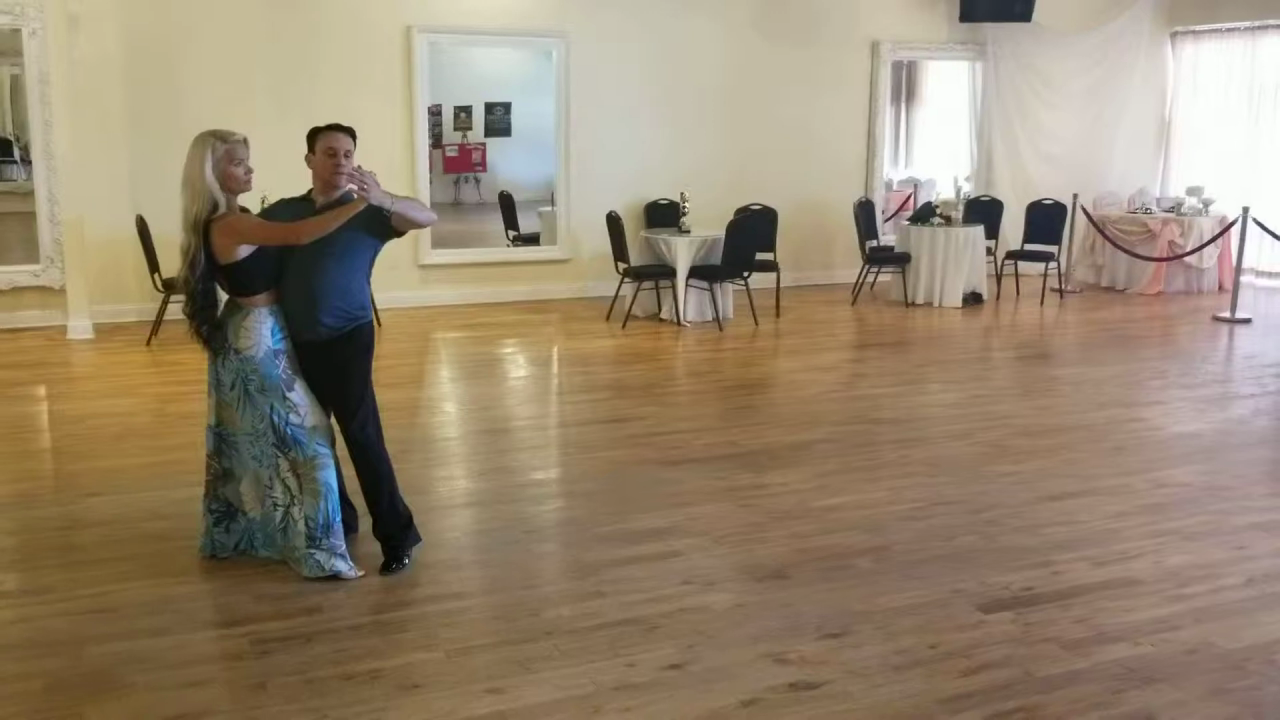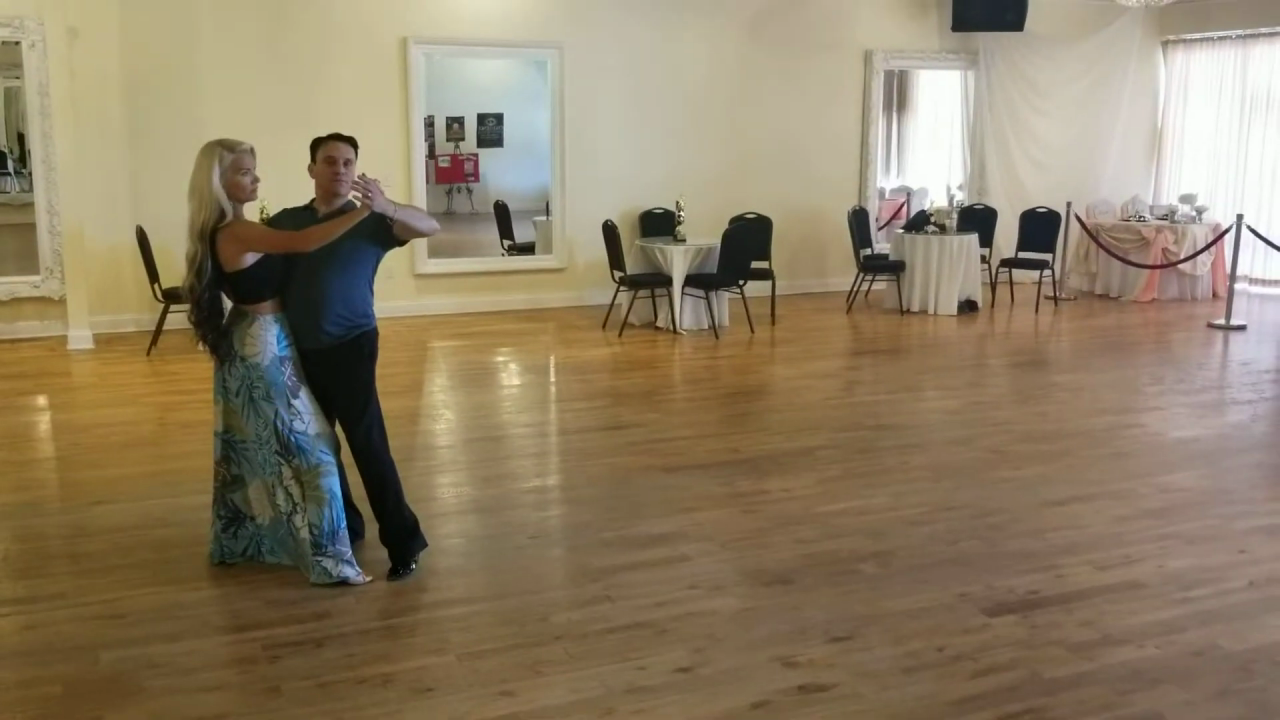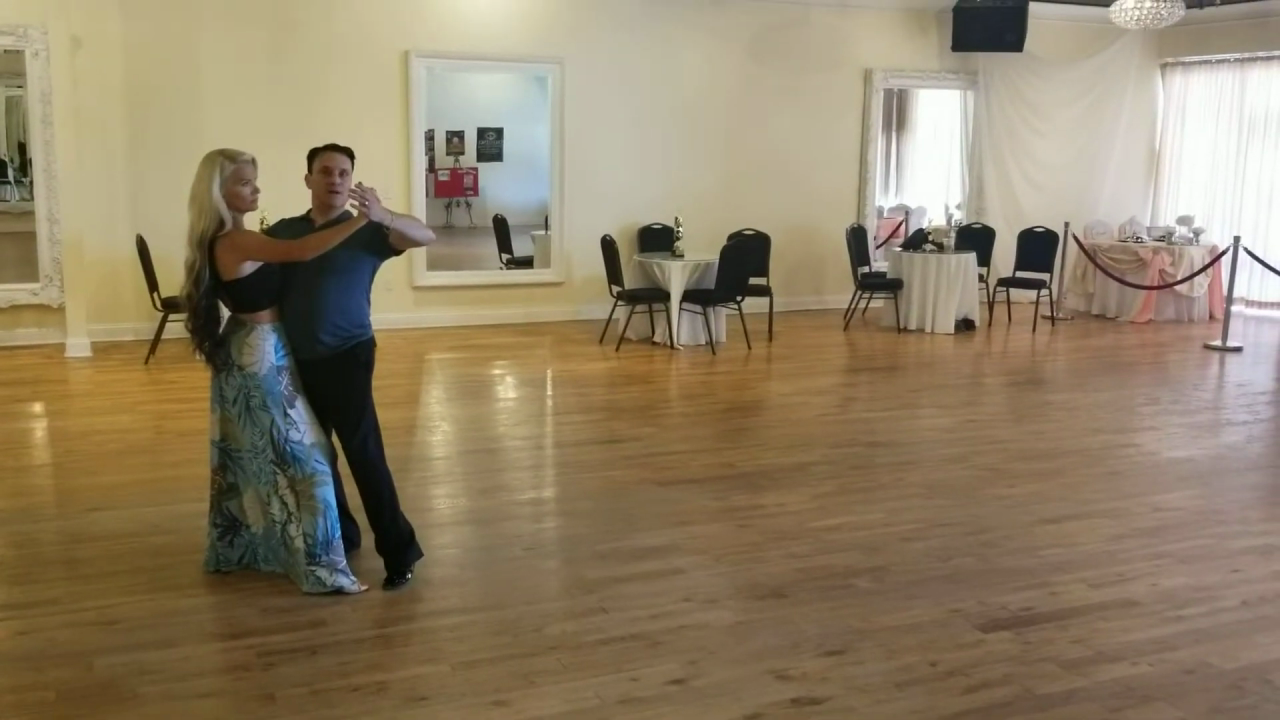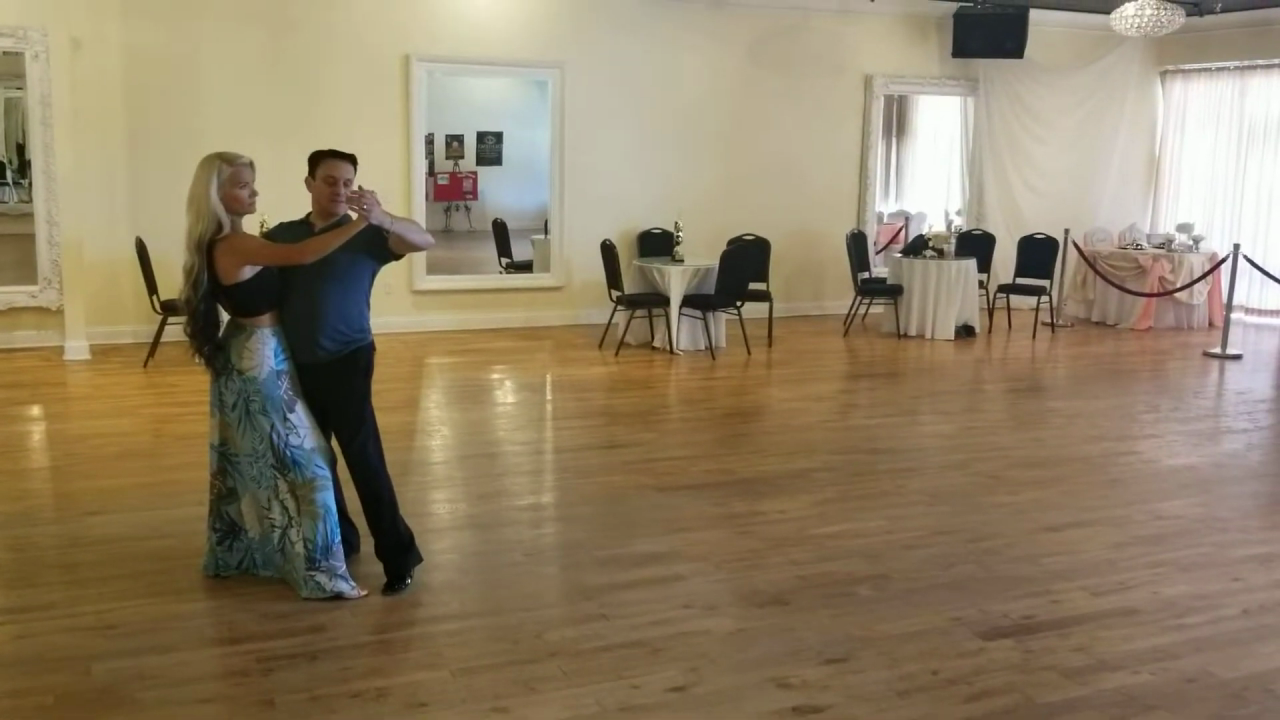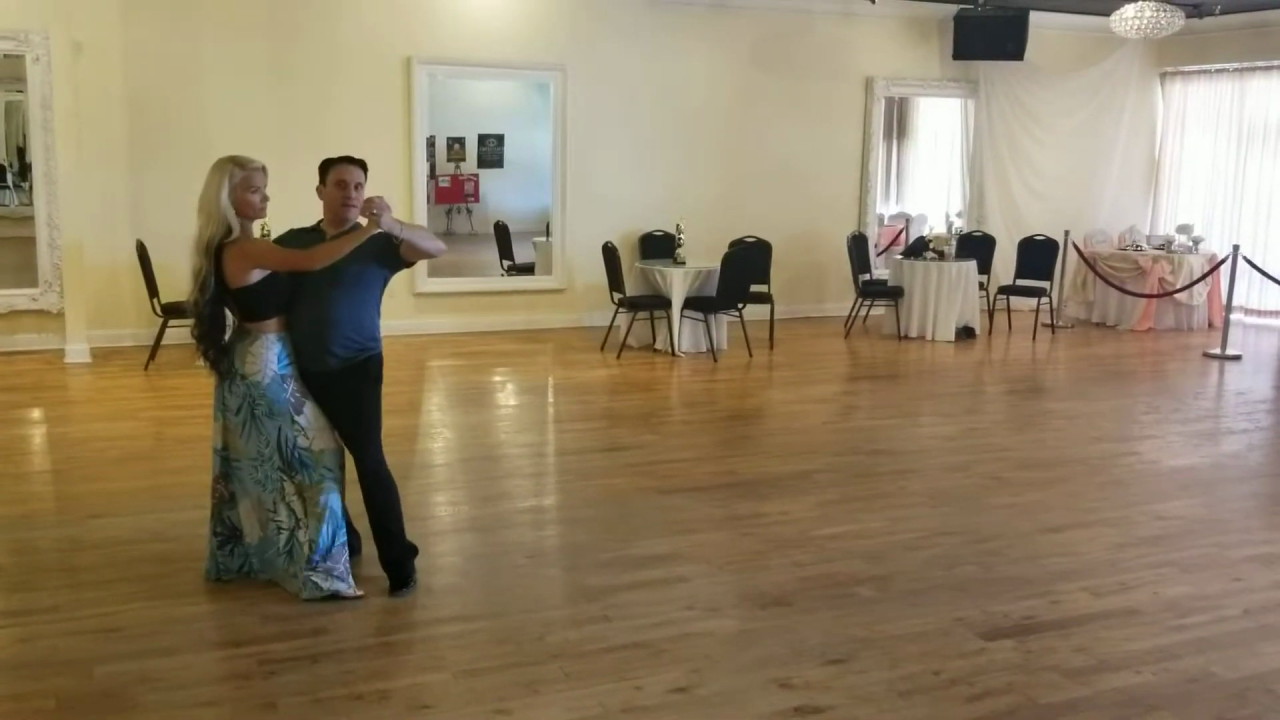
dt=1s
person 1, frame 1
left shoulder: (223, 222)
right shoulder: (231, 225)
right elbow: (299, 235)
right wrist: (359, 204)
left hip: (244, 337)
right hip: (257, 339)
left knee: (248, 441)
right knee: (304, 440)
left ankle: (232, 534)
right ankle: (317, 550)
person 1, frame 2
left shoulder: (224, 231)
right shoulder: (237, 233)
right elbow: (303, 243)
right wrist: (363, 211)
left hip: (248, 343)
right hip: (262, 346)
left knee: (254, 448)
right knee: (305, 447)
left ankle: (240, 540)
right ankle: (324, 555)
person 1, frame 3
left shoulder: (223, 240)
right shoulder: (236, 242)
right elbow: (301, 252)
right wrist: (361, 219)
left hip: (245, 351)
right hip: (259, 355)
left knee: (250, 457)
right knee: (299, 457)
left ankle: (236, 549)
right ankle: (318, 566)
person 1, frame 4
left shoulder: (220, 244)
right shoulder: (235, 245)
right elbow: (300, 255)
right wrist: (360, 222)
left hip: (244, 357)
right hip: (260, 360)
left knee: (247, 463)
right knee: (301, 463)
left ankle: (234, 554)
right ankle: (318, 572)
person 1, frame 5
left shoulder: (229, 248)
right shoulder: (246, 249)
right elbow: (311, 261)
right wrist: (369, 230)
left hip: (247, 362)
right hip: (265, 365)
left knee: (252, 466)
right knee: (319, 458)
left ankle: (237, 557)
right ankle: (320, 569)
person 2, frame 1
left shoulder: (366, 212)
right shoulder: (281, 211)
left elbow: (427, 217)
left wrist: (381, 198)
left hip: (345, 341)
right hip: (295, 343)
left knee: (363, 437)
left ankle: (397, 536)
right ankle: (335, 519)
person 2, frame 2
left shoulder: (368, 221)
right shoulder: (285, 221)
left elbow: (429, 227)
left wrist: (386, 207)
left hip: (349, 348)
right hip: (299, 352)
left knee: (368, 446)
left ankle: (404, 541)
right ankle: (343, 526)
person 2, frame 3
left shoulder: (365, 231)
right shoulder: (282, 232)
left elbow: (425, 236)
left wrist: (382, 216)
left hip: (346, 359)
right hip: (297, 361)
left knee: (365, 457)
left ankle: (399, 552)
right ankle: (339, 534)
person 2, frame 4
left shoulder: (365, 236)
right shoulder: (281, 235)
left elbow: (424, 240)
left wrist: (381, 218)
left hip: (346, 363)
right hip: (296, 366)
left knee: (365, 460)
left ankle: (399, 556)
right ankle: (337, 539)
person 2, frame 5
left shoulder: (377, 245)
right shoulder: (291, 242)
left elbow: (436, 248)
left wrist: (391, 225)
left hip: (356, 371)
right hip: (302, 374)
left knee: (370, 462)
left ankle: (399, 561)
